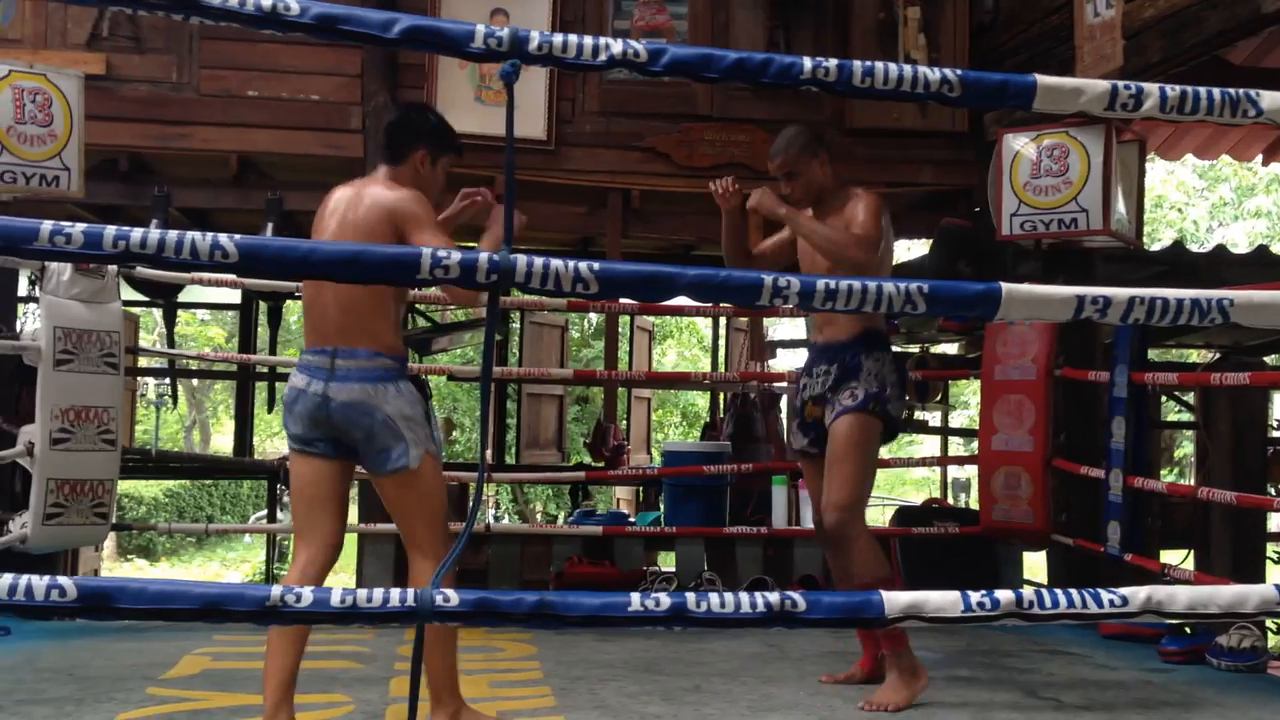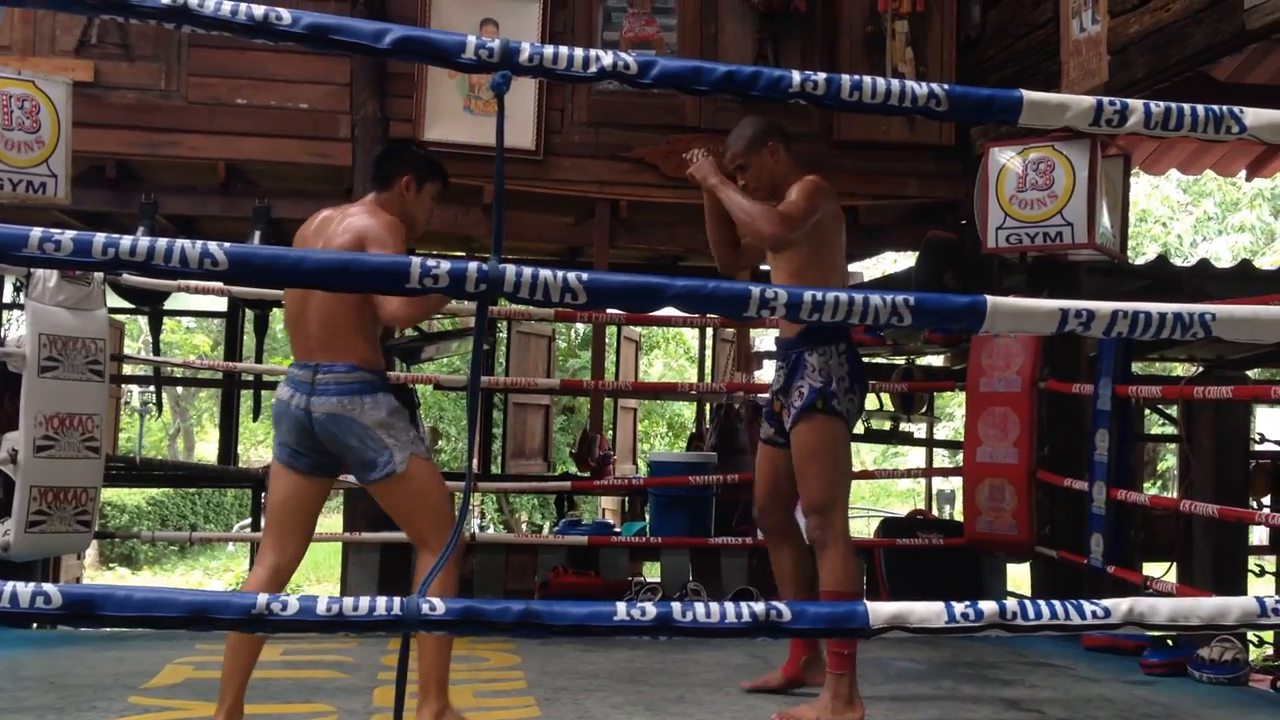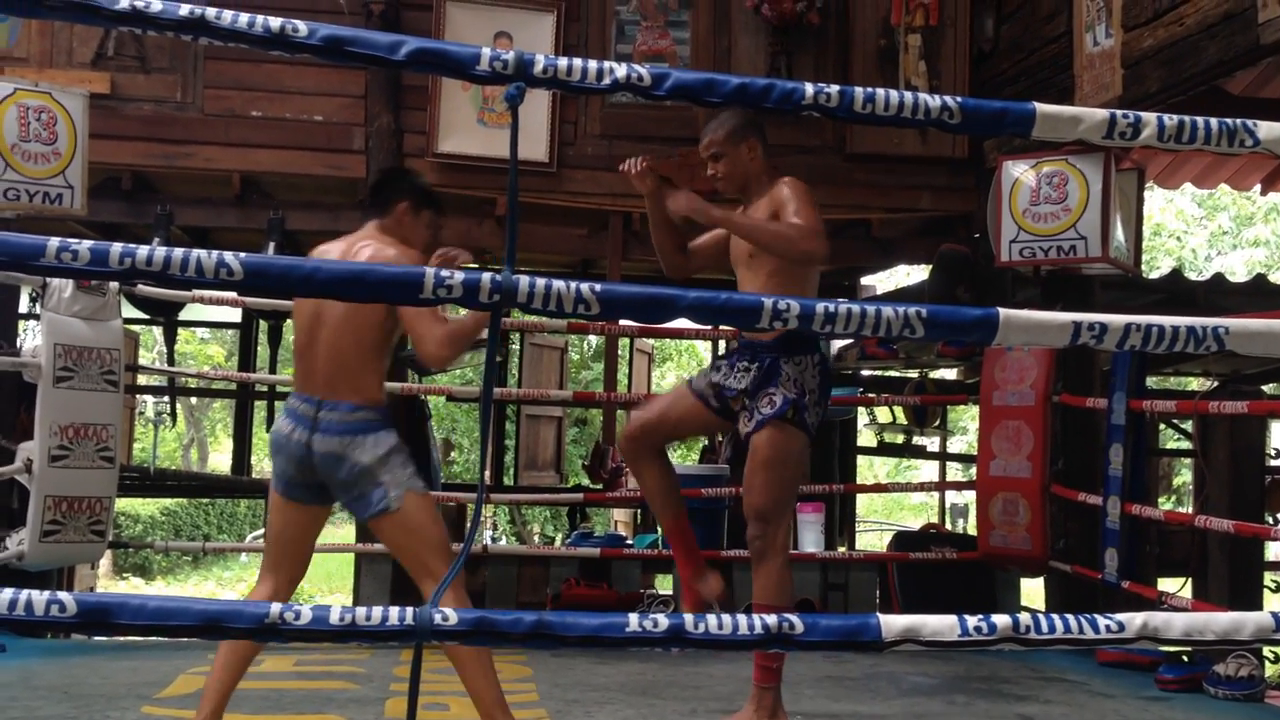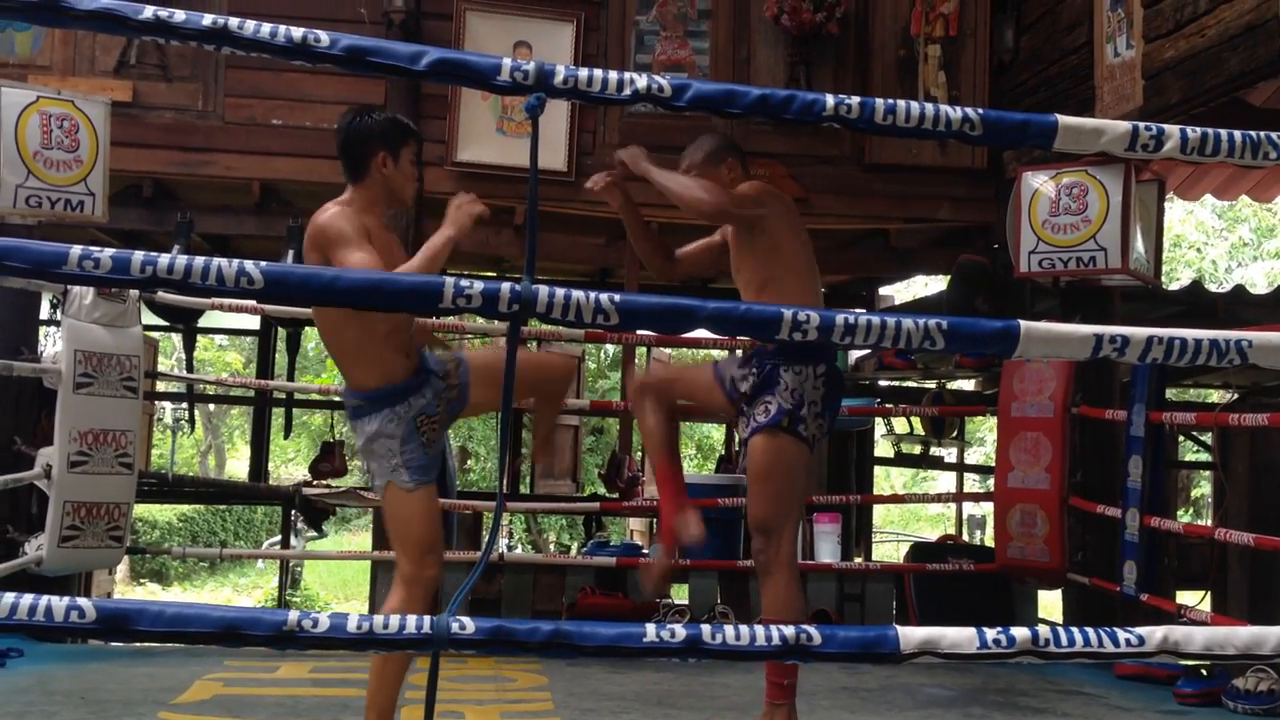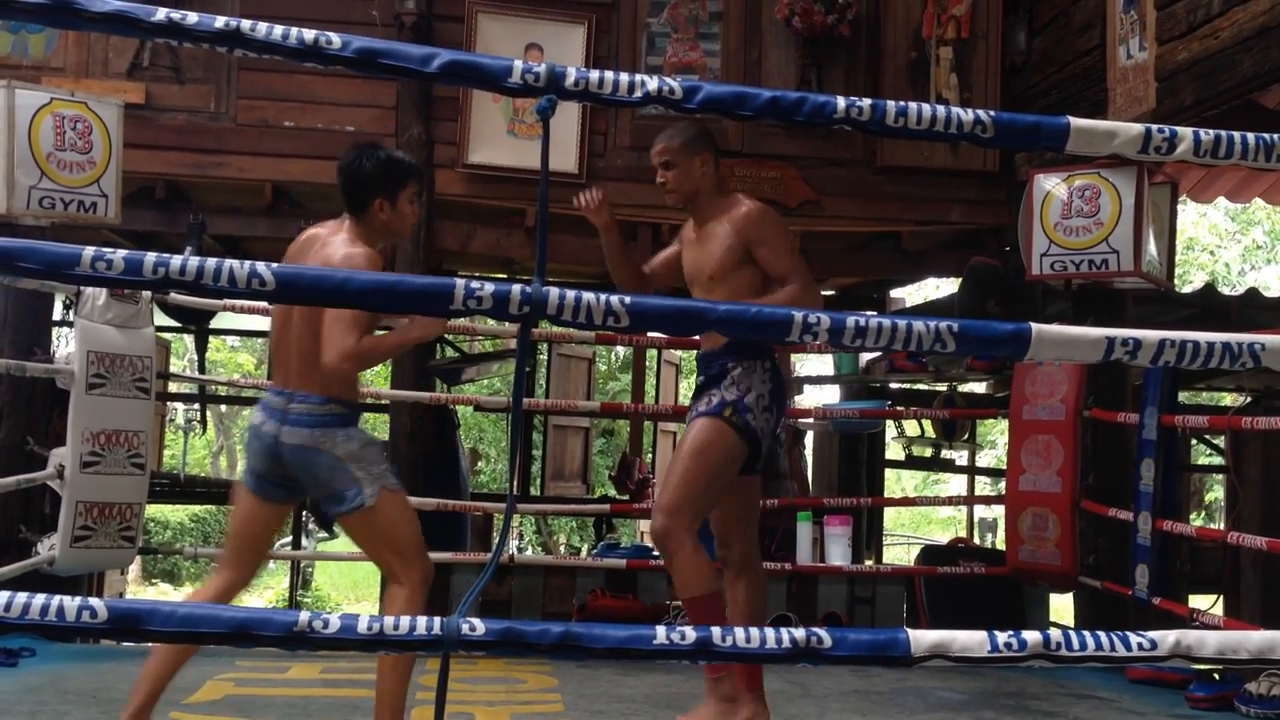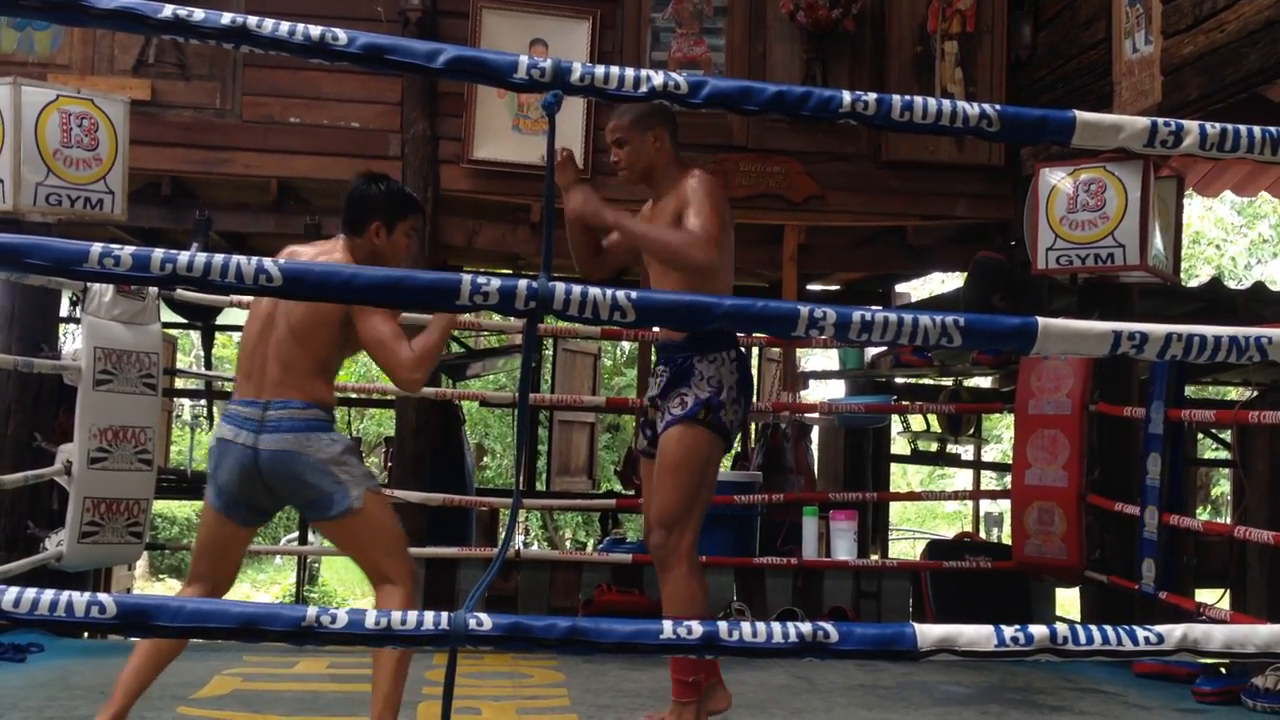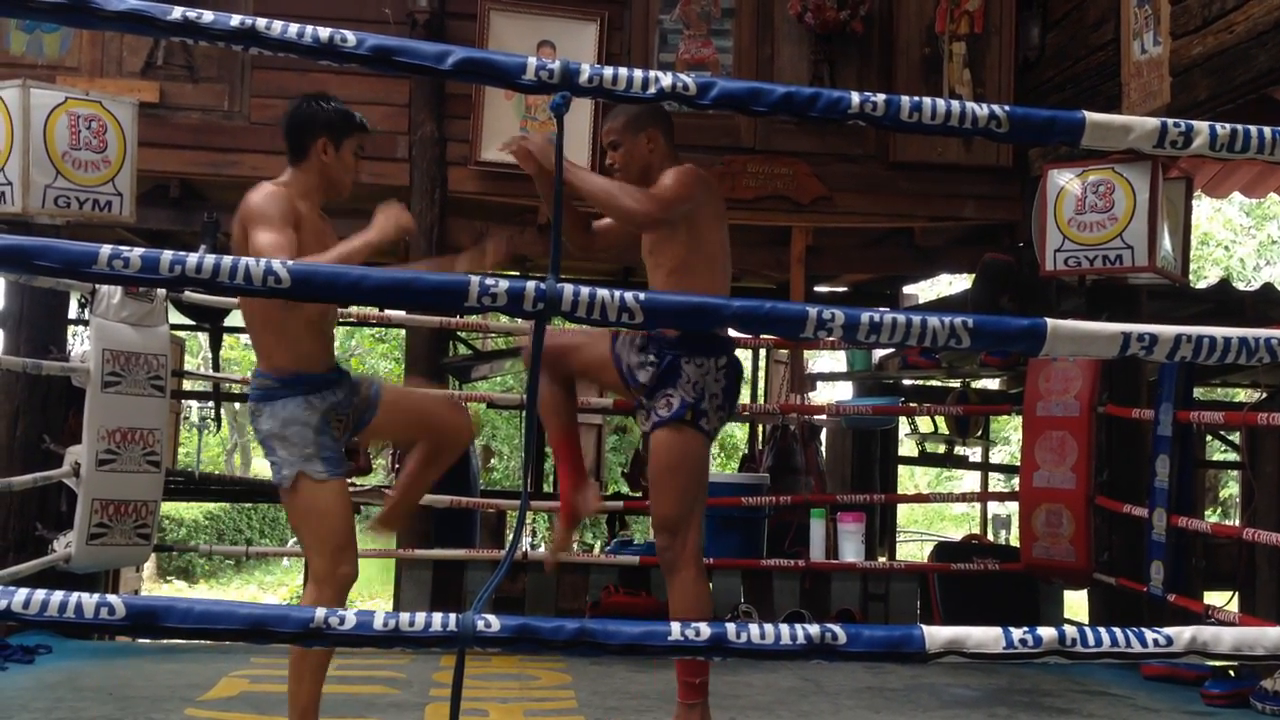
dt=0.7s
person 1, frame 1
left shoulder: (864, 208)
right shoulder: (804, 221)
left elbow: (862, 258)
right elbow: (744, 270)
left wrist: (784, 214)
right wrist: (733, 214)
left hip: (862, 370)
right hip: (817, 372)
left knee: (842, 518)
right knee: (831, 526)
left ankle: (903, 663)
right ankle: (872, 655)
person 1, frame 2
left shoulder: (811, 190)
right shoulder: (783, 208)
left elbow: (775, 235)
right elbow: (733, 258)
left wrist: (717, 184)
right wrist: (712, 191)
left hip: (821, 363)
right hip: (795, 366)
left knee: (825, 524)
right knee: (771, 517)
right ankle: (802, 660)
person 1, frame 3
left shoulder: (789, 194)
right shoulder: (739, 215)
left elbow: (813, 248)
right elbow: (678, 265)
left wrist: (714, 213)
right wrist: (654, 199)
left hip: (789, 367)
right hip: (741, 364)
left knee: (765, 535)
right knee: (637, 436)
right ankle: (692, 573)
person 1, frame 4
left shoulder: (764, 200)
right shoulder: (736, 235)
left elbow: (706, 203)
right elbow: (666, 263)
left wrist: (647, 166)
right wrist: (624, 204)
left hip: (793, 375)
right hip: (759, 371)
left knee: (771, 547)
right knee: (647, 388)
right ankle: (675, 517)
person 1, frame 5
left shoulder: (750, 216)
right shoulder: (692, 234)
left elbow: (807, 295)
right elbow: (636, 288)
left wrist: (724, 310)
right wrist: (608, 230)
left hip: (744, 379)
right hip: (716, 382)
left knee: (670, 524)
right knee: (735, 553)
person 1, frame 6
left shoulder: (698, 187)
right shoulder: (655, 213)
left elbow: (703, 260)
right elbow: (591, 265)
left wrist: (610, 215)
right wrist: (572, 192)
left hip: (707, 371)
right hip: (672, 372)
left knee: (670, 543)
right knee: (664, 542)
person 1, frame 7
left shoulder: (687, 182)
right shoulder: (657, 201)
left elbow: (638, 211)
right elbow: (581, 240)
left wrist: (567, 169)
right wrist: (548, 178)
left hip: (692, 368)
right hip: (655, 358)
left knee: (677, 544)
right knee: (548, 348)
right ankle: (573, 489)
person 2, frame 1
left shoulder: (338, 198)
right shoulder: (405, 203)
right elbow: (464, 289)
left wrist: (446, 220)
right wrist: (497, 228)
left hip: (311, 382)
right hip: (375, 385)
left knee: (312, 555)
right knee: (428, 551)
person 2, frame 2
left shoulder: (316, 223)
right shoulder: (381, 226)
right elbow: (398, 309)
left wrist: (398, 255)
left hip: (297, 396)
right hip: (355, 399)
left knee: (275, 562)
right knee: (439, 544)
person 2, frame 3
left shoulder: (321, 254)
right shoulder: (402, 258)
right elbow: (434, 352)
right wrist: (483, 313)
left hip: (297, 426)
right hip: (360, 435)
left knee: (275, 584)
right knee: (443, 582)
person 2, frame 4
left shoulder: (373, 222)
right shoulder: (330, 225)
right wrist: (449, 233)
left hip: (431, 375)
right hip: (389, 412)
left knee: (557, 370)
right knee: (419, 574)
left ankle: (545, 448)
person 2, frame 5
left shoulder: (312, 239)
right shoulder: (358, 260)
right elbow: (337, 360)
right wrist: (416, 331)
left hip: (272, 419)
right hip: (325, 432)
left knee: (227, 577)
right knee: (411, 573)
person 2, frame 6
left shoulder: (289, 256)
right elbow: (409, 373)
right wrist: (450, 314)
left hip: (237, 432)
right hip: (303, 438)
left knee: (201, 589)
right knee: (396, 580)
person 2, frame 7
left shoulder: (310, 210)
right shoulder: (267, 202)
right elbow: (284, 288)
left wrist: (451, 270)
right wrist: (373, 237)
left hip: (334, 387)
right hip: (287, 404)
left knee: (455, 426)
right knee: (333, 573)
left ankle: (394, 514)
